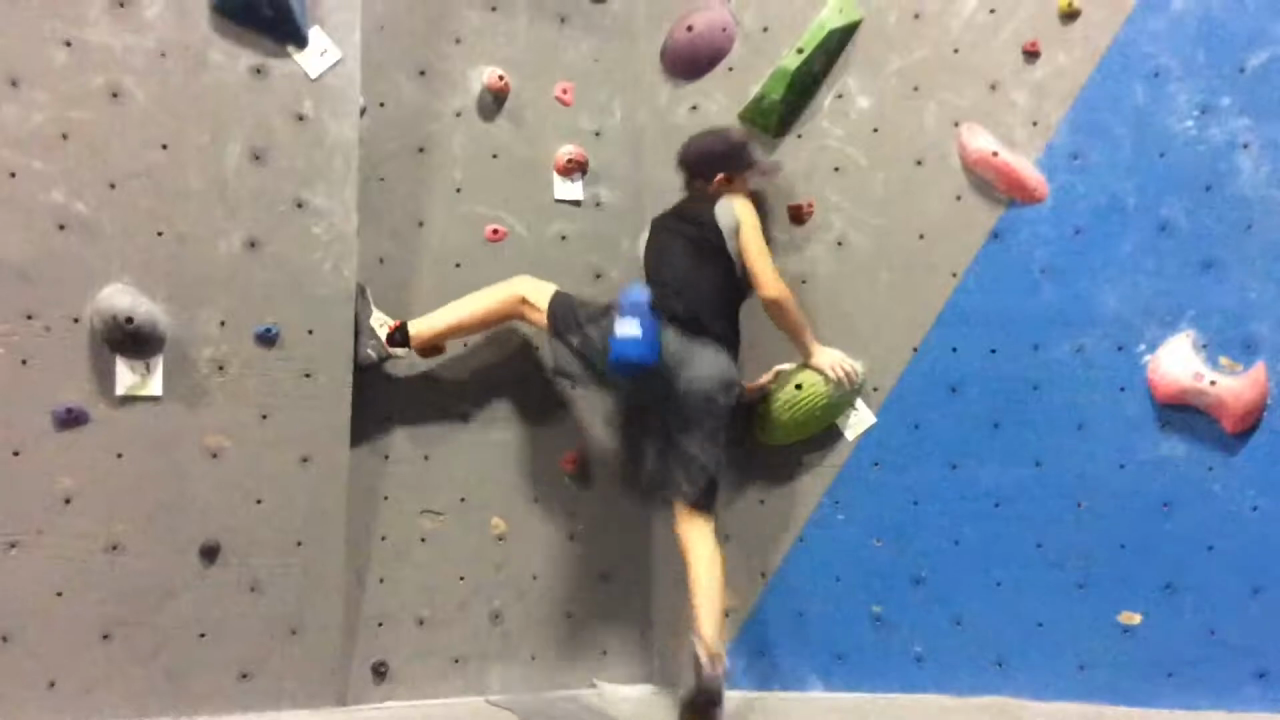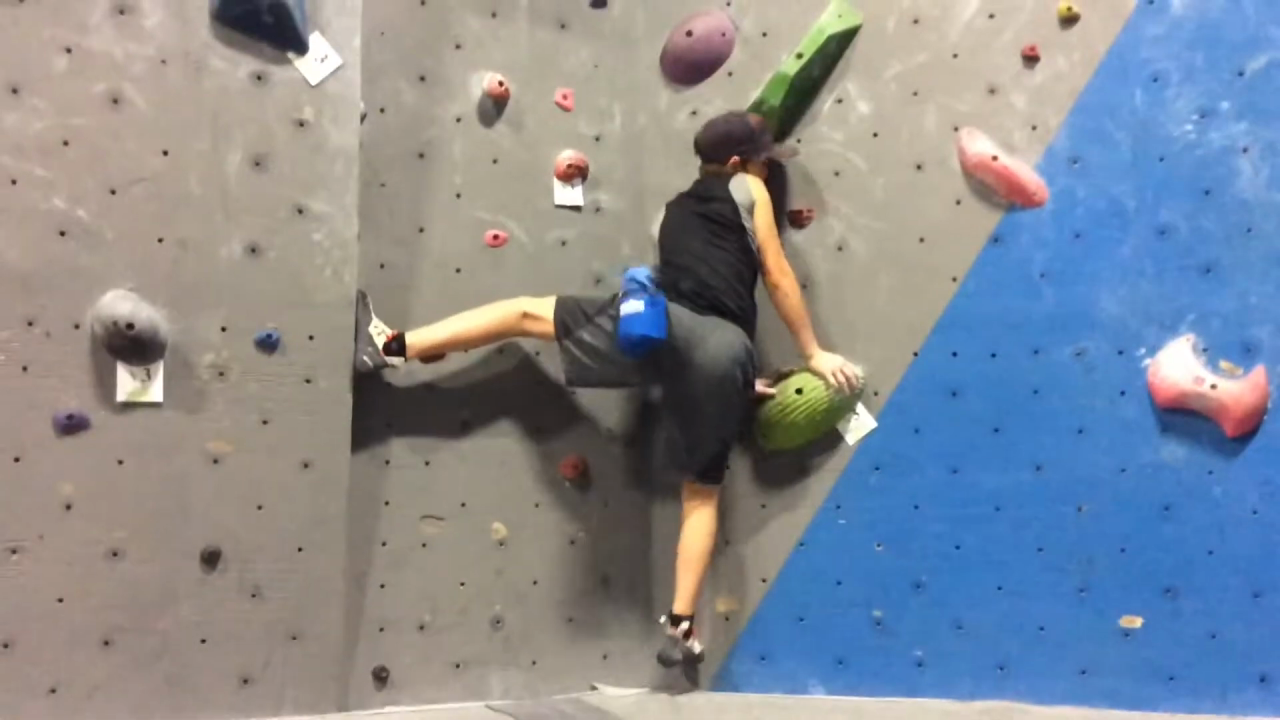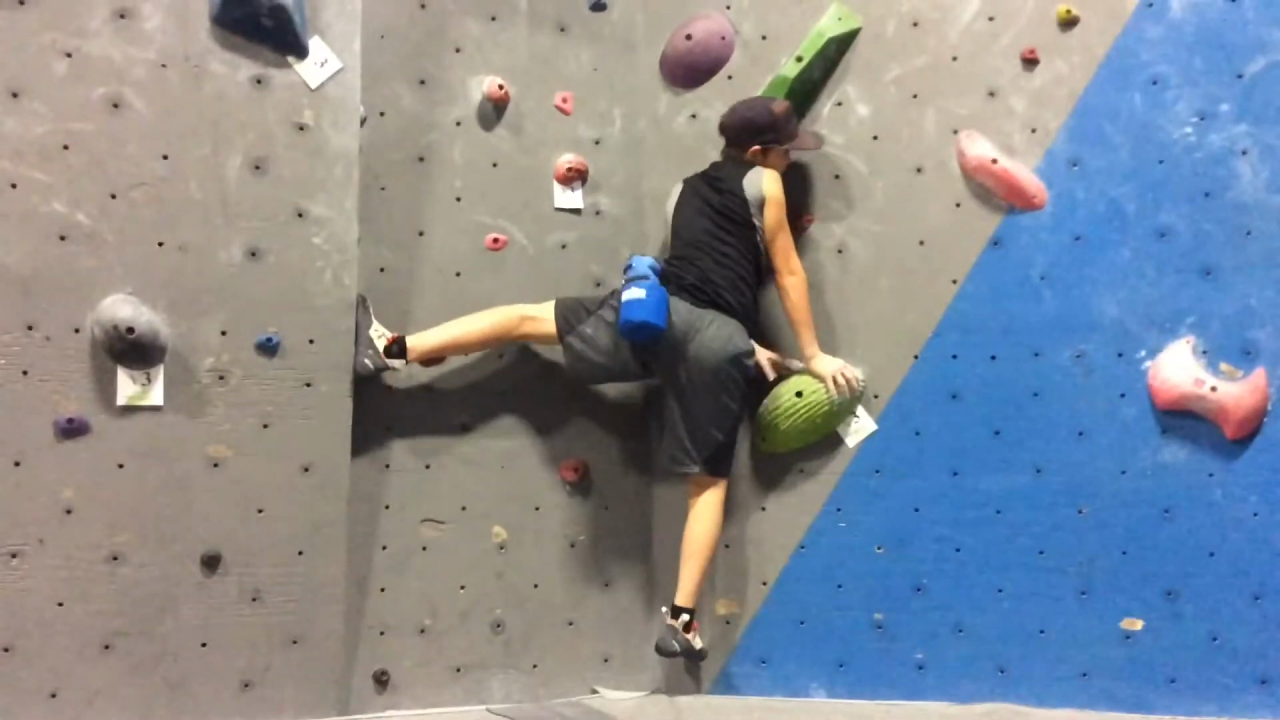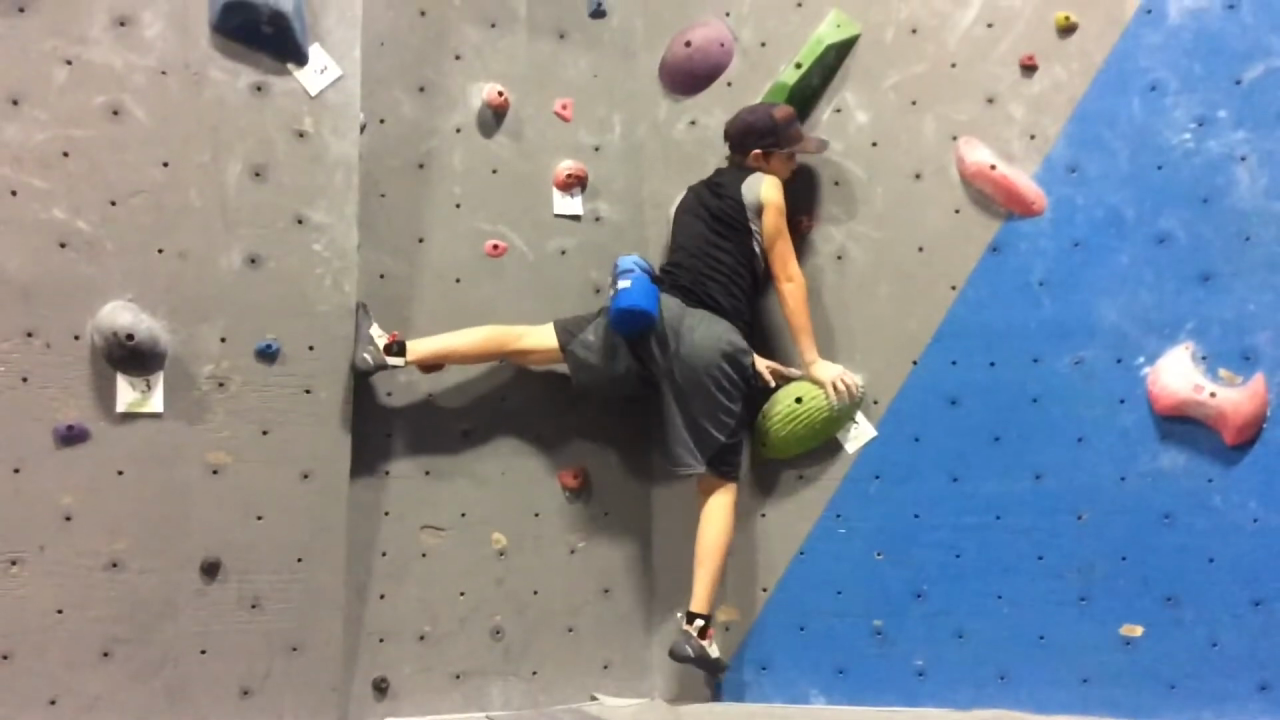
dt=0.4s
person 1, frame 1
left shoulder: (656, 230)
right shoulder: (737, 210)
right elbow: (771, 292)
left wrist: (735, 384)
right wrist: (811, 349)
right hip: (707, 374)
left knee: (523, 293)
right knee: (696, 520)
left ankle: (391, 335)
right ankle: (709, 658)
person 1, frame 2
left shoulder: (674, 210)
right shoulder: (749, 190)
right elbow: (778, 277)
left wrist: (739, 378)
right wrist: (813, 353)
left hip: (657, 320)
right hip: (723, 351)
left knee: (525, 313)
right knee: (701, 493)
left ankle: (390, 345)
right ankle: (679, 628)
person 1, frame 3
left shoulder: (687, 190)
right shoulder: (764, 183)
right elbow: (789, 274)
left wrist: (746, 345)
right wrist: (813, 355)
left hip: (658, 309)
right hip: (719, 343)
left knee: (525, 319)
right knee: (709, 483)
left ankle: (391, 348)
right ankle: (680, 621)
person 1, frame 4
left shoulder: (696, 194)
right shoulder: (765, 189)
right elbow: (788, 279)
left wrist: (743, 354)
right wrist: (812, 360)
left hip: (657, 311)
right hip: (710, 343)
left knee: (524, 342)
right knee: (719, 486)
left ankle: (390, 349)
right ankle: (696, 627)
